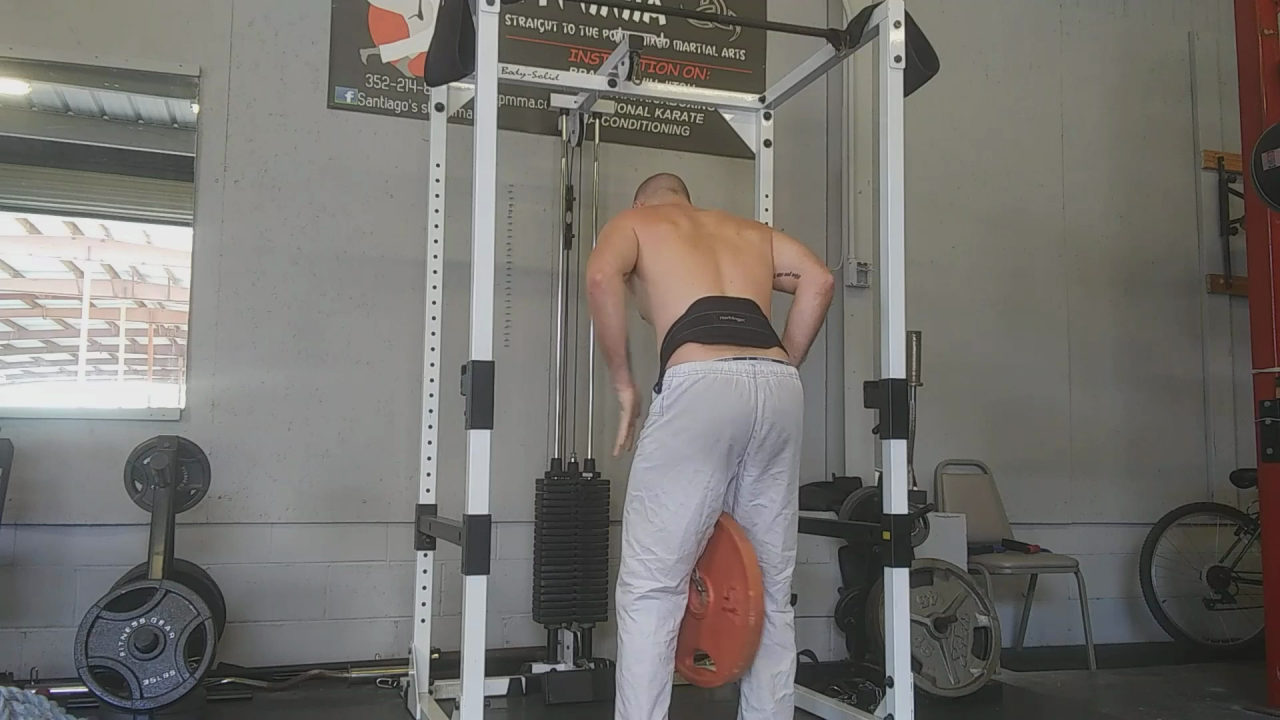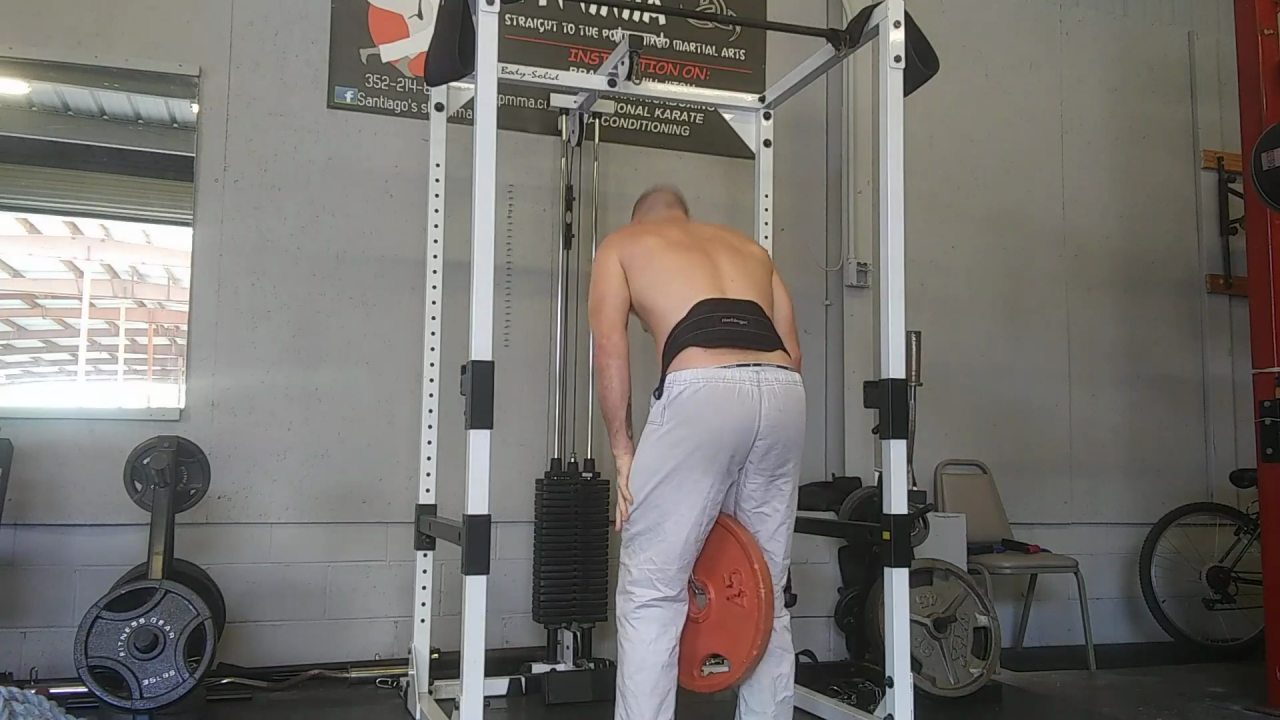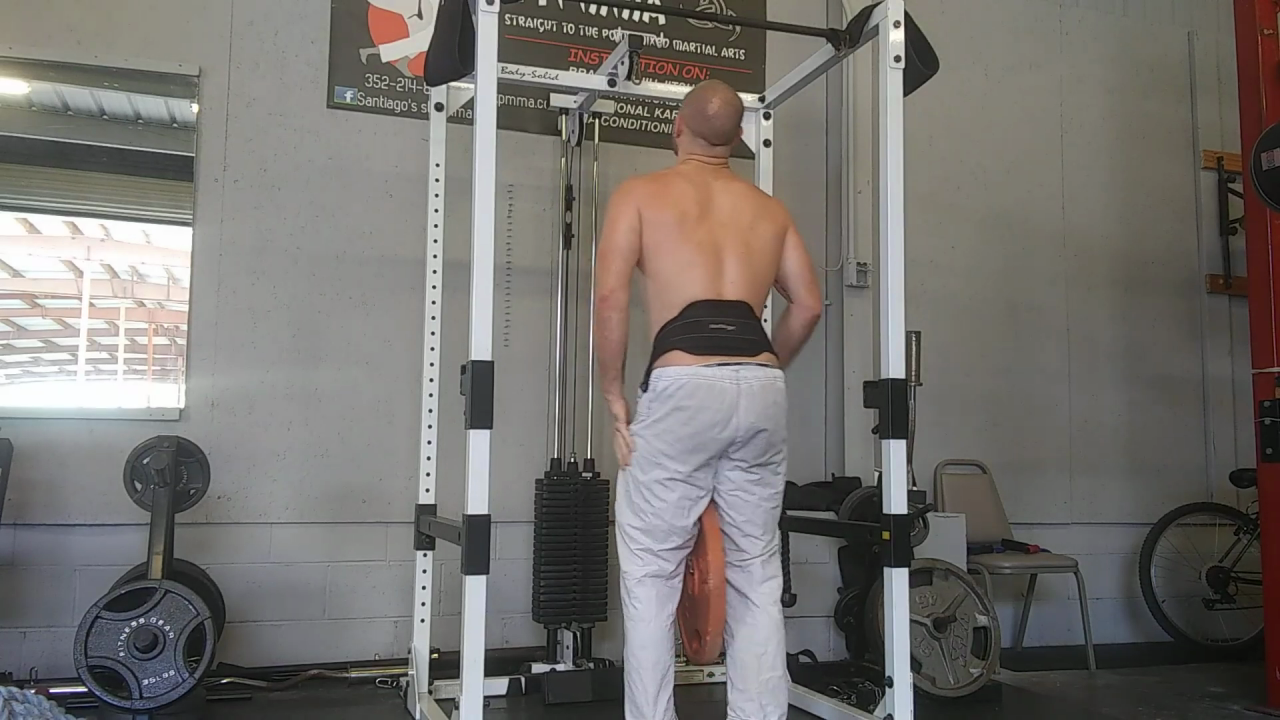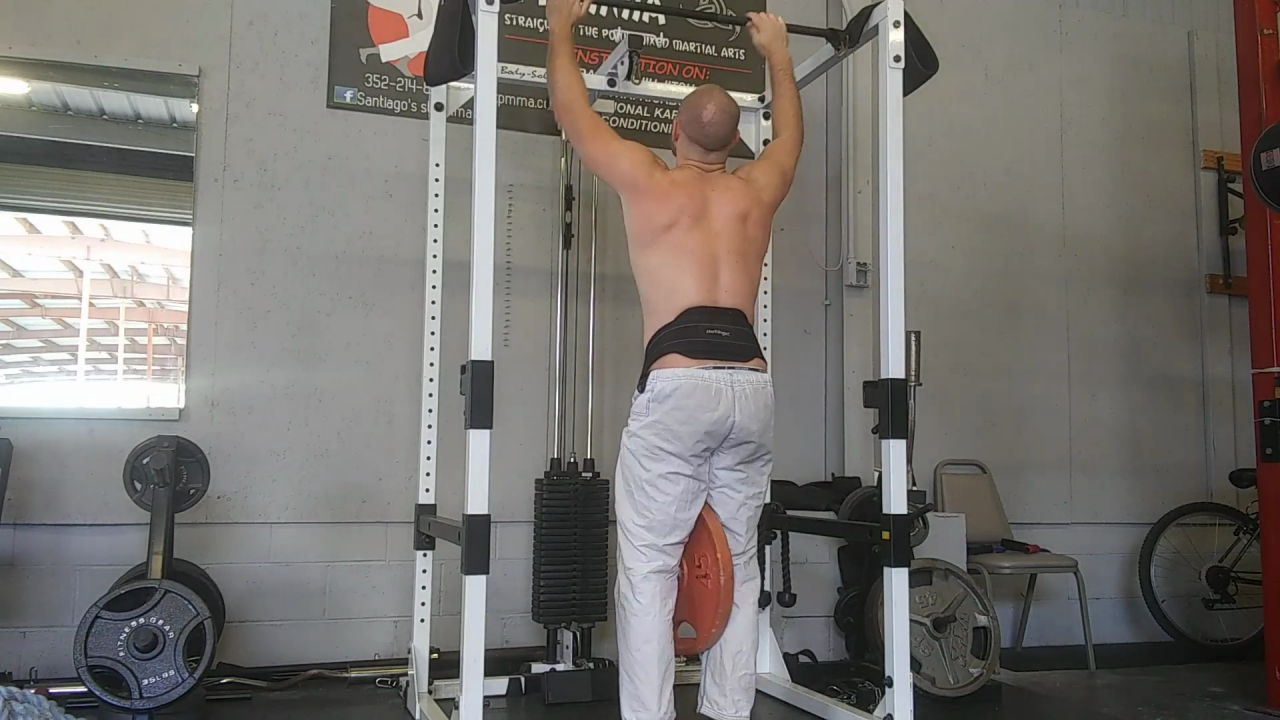
dt=0.7s
person 1, frame 1
left shoulder: (634, 221)
right shoulder: (749, 230)
left elbow: (602, 276)
right elbow: (818, 280)
left wrist: (624, 384)
left hip: (701, 385)
right hip: (778, 387)
left knee: (651, 582)
right knee: (770, 584)
person 1, frame 2
left shoulder: (621, 244)
right shoulder: (747, 245)
left elbow: (610, 344)
left wrist: (623, 448)
left hip: (702, 390)
right hip: (782, 393)
left knee: (652, 591)
right knee: (765, 587)
person 1, frame 3
left shoulder: (641, 194)
right shoulder: (767, 207)
left elbow: (610, 297)
right elbow: (808, 304)
left wrist: (613, 393)
left hip: (684, 385)
right hip: (761, 388)
left knee: (651, 572)
right knee: (755, 574)
person 1, frame 4
left shoulder: (645, 181)
right shoulder: (758, 191)
left elbow: (571, 112)
right elbow: (790, 128)
left hip: (678, 385)
right hip: (751, 387)
left knee: (648, 568)
right knee: (736, 570)
